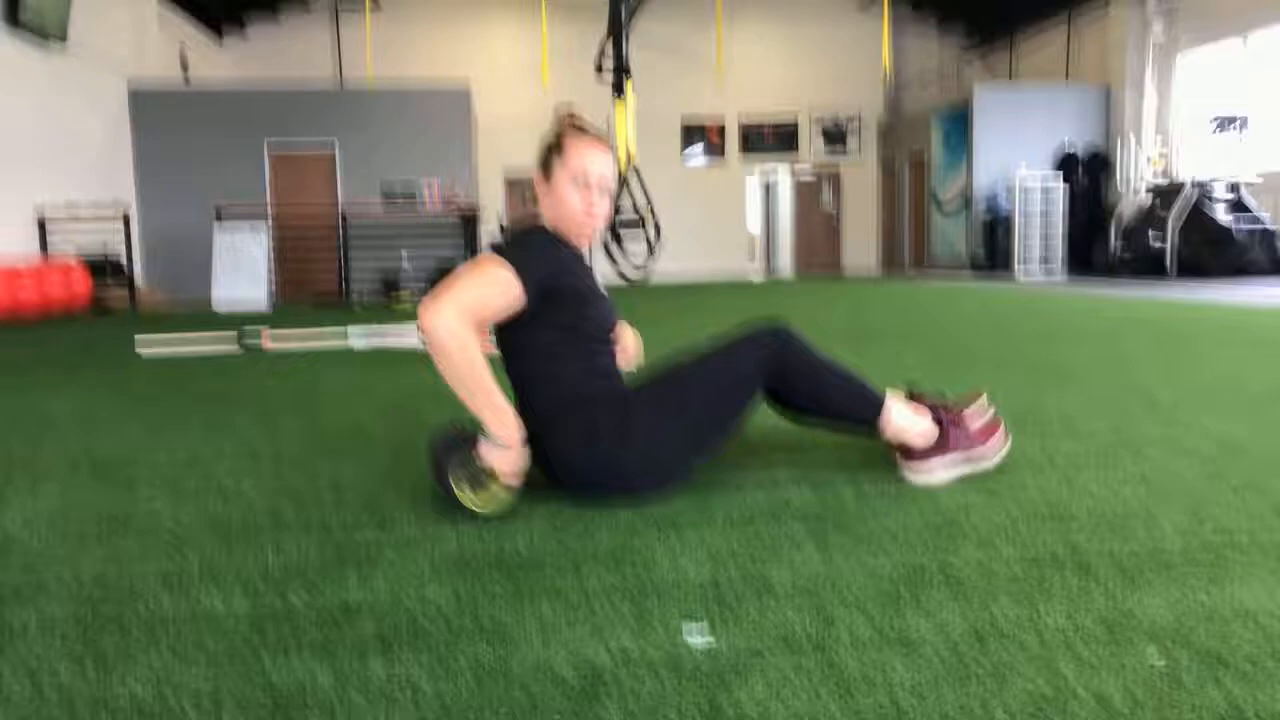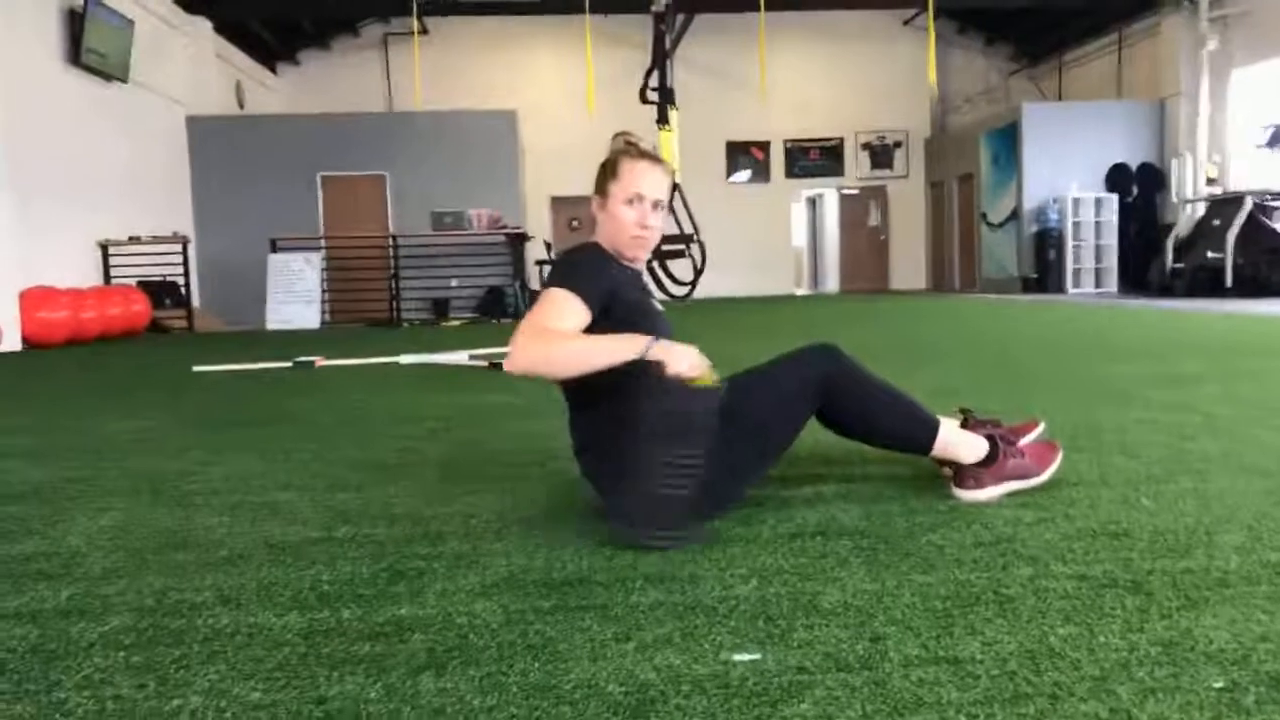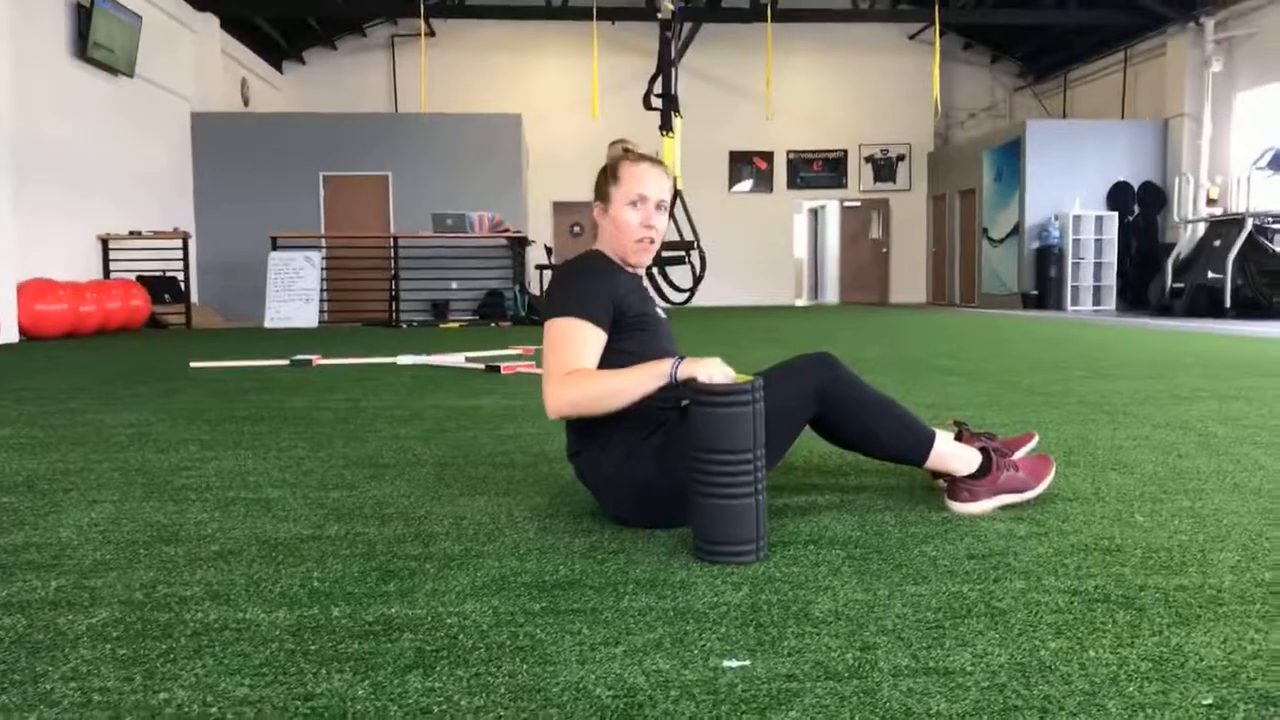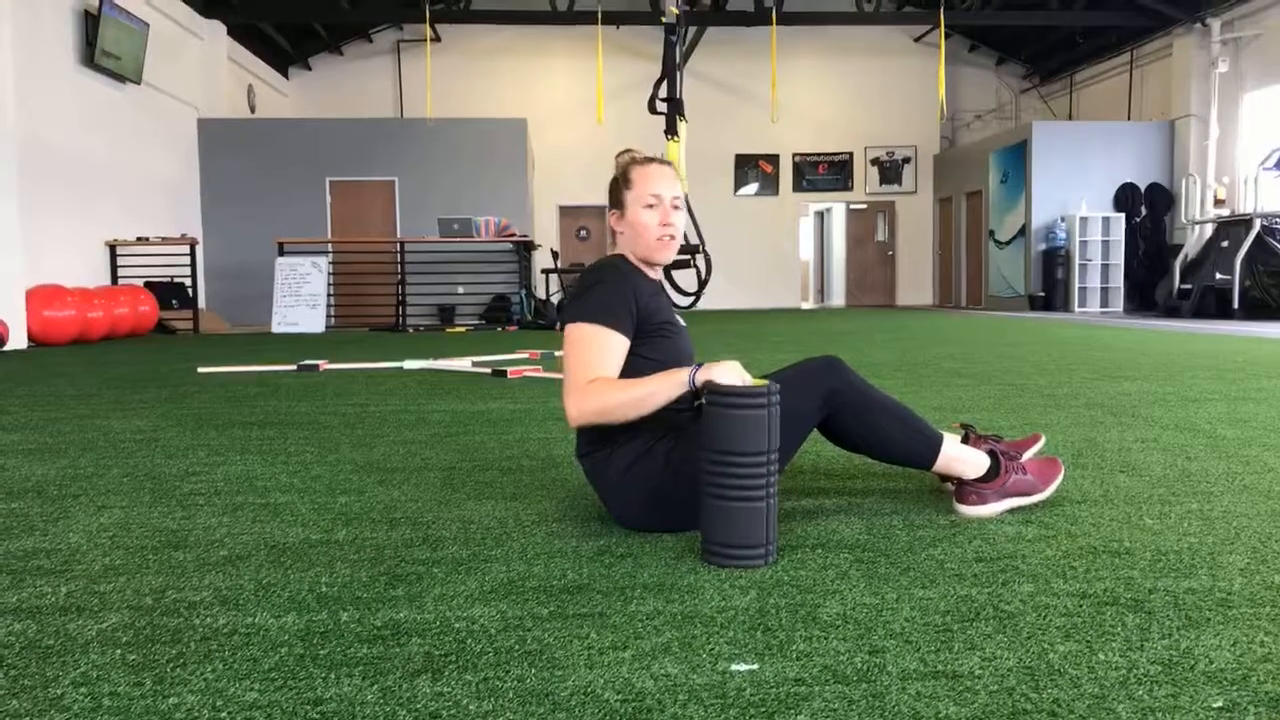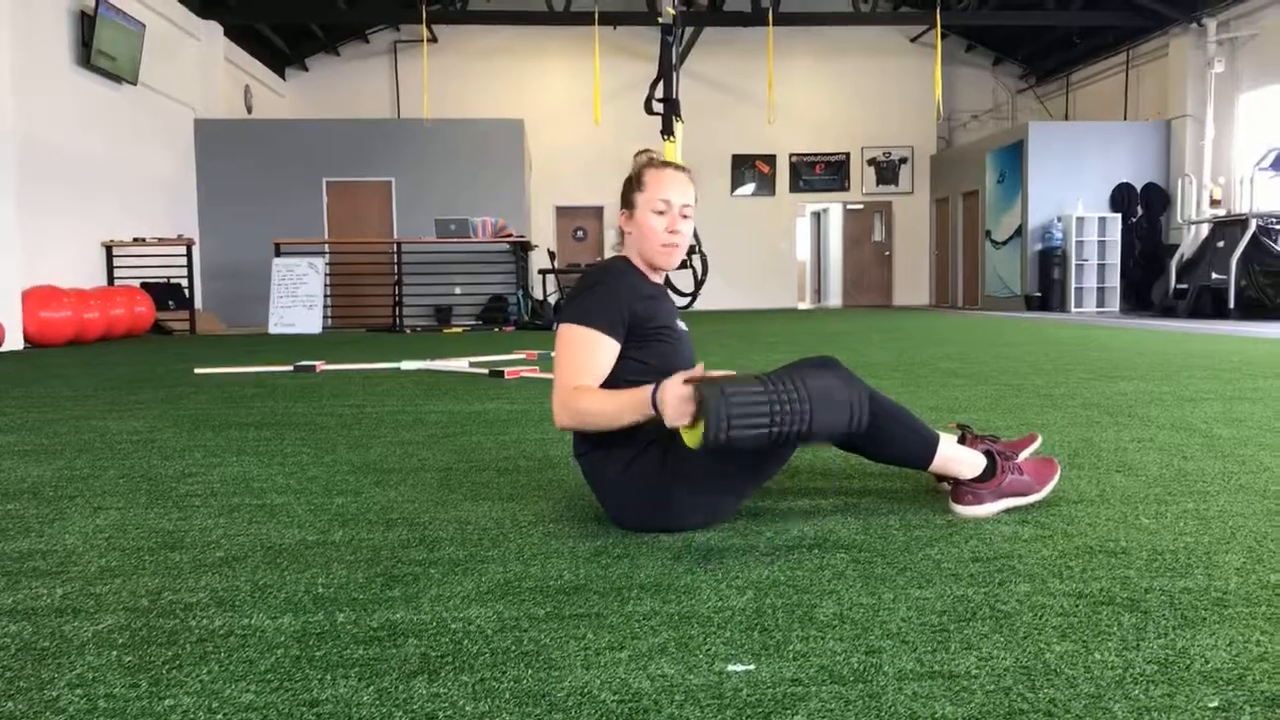
dt=0.4s
person 1, frame 1
left shoulder: (560, 257)
right shoulder: (535, 251)
right elbow: (440, 317)
left wrist: (618, 333)
right wrist: (502, 427)
left hip: (600, 443)
right hip: (605, 453)
left knee: (763, 356)
right knee: (769, 350)
left ankle: (915, 421)
right ankle: (926, 439)
person 1, frame 2
left shoulder: (620, 274)
right shoulder: (588, 268)
right elbow: (525, 351)
left wrist: (682, 362)
right wrist: (649, 347)
left knee: (812, 376)
right knee: (820, 366)
left ankle: (963, 436)
right ankle: (978, 456)
person 1, frame 3
left shoulder: (623, 281)
right shoulder: (588, 279)
right elbow: (561, 394)
left wrist: (692, 379)
right wrist: (679, 368)
left hip: (650, 462)
right hip: (642, 479)
left knee: (812, 381)
right knee: (818, 377)
left ankle: (958, 449)
right ankle: (973, 470)
person 1, frame 4
left shoulder: (643, 286)
right shoulder: (610, 285)
right elbow: (582, 404)
left wrist: (706, 383)
right wrist: (695, 375)
left hip: (661, 466)
right hip: (650, 482)
left knee: (821, 383)
right knee: (825, 380)
left ankle: (966, 451)
right ankle: (982, 474)
person 1, frame 5
left shoulder: (646, 289)
right shoulder: (608, 288)
right elbow: (568, 405)
left wrist: (694, 386)
right wrist: (655, 399)
left hip: (662, 465)
right hip: (647, 486)
left knee: (817, 382)
right knee: (822, 381)
left ankle: (962, 452)
right ankle: (978, 473)
